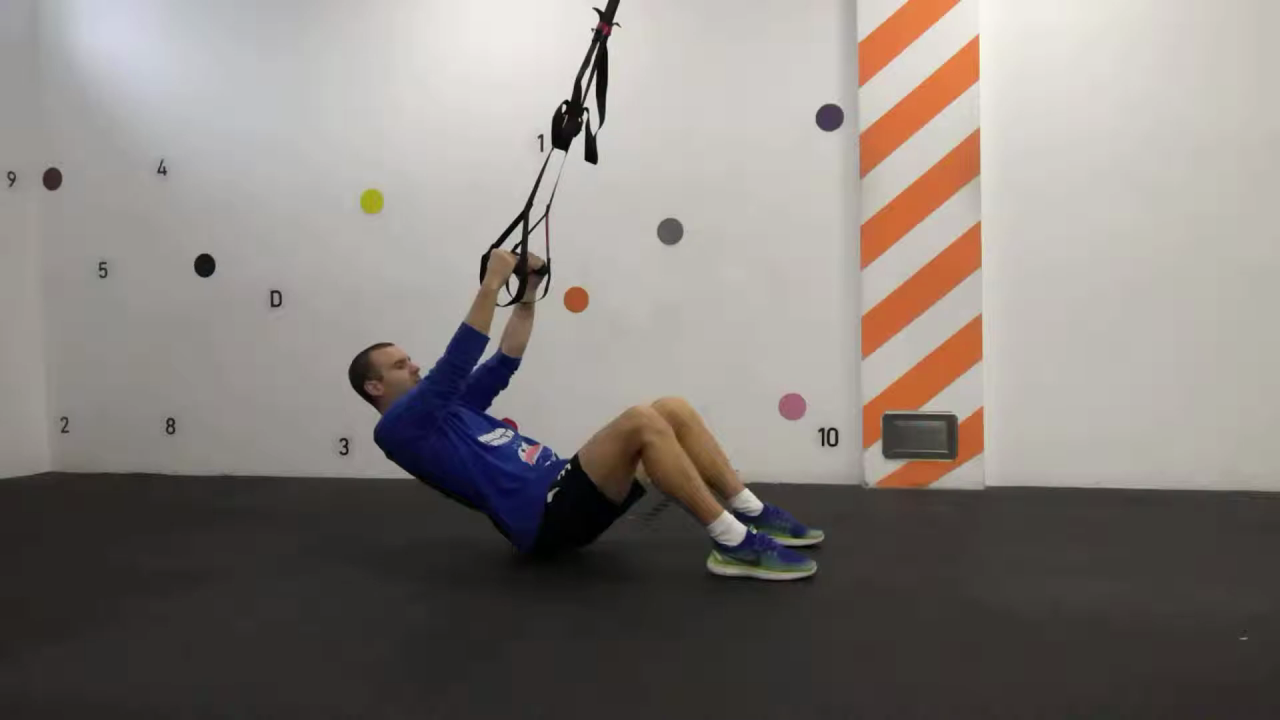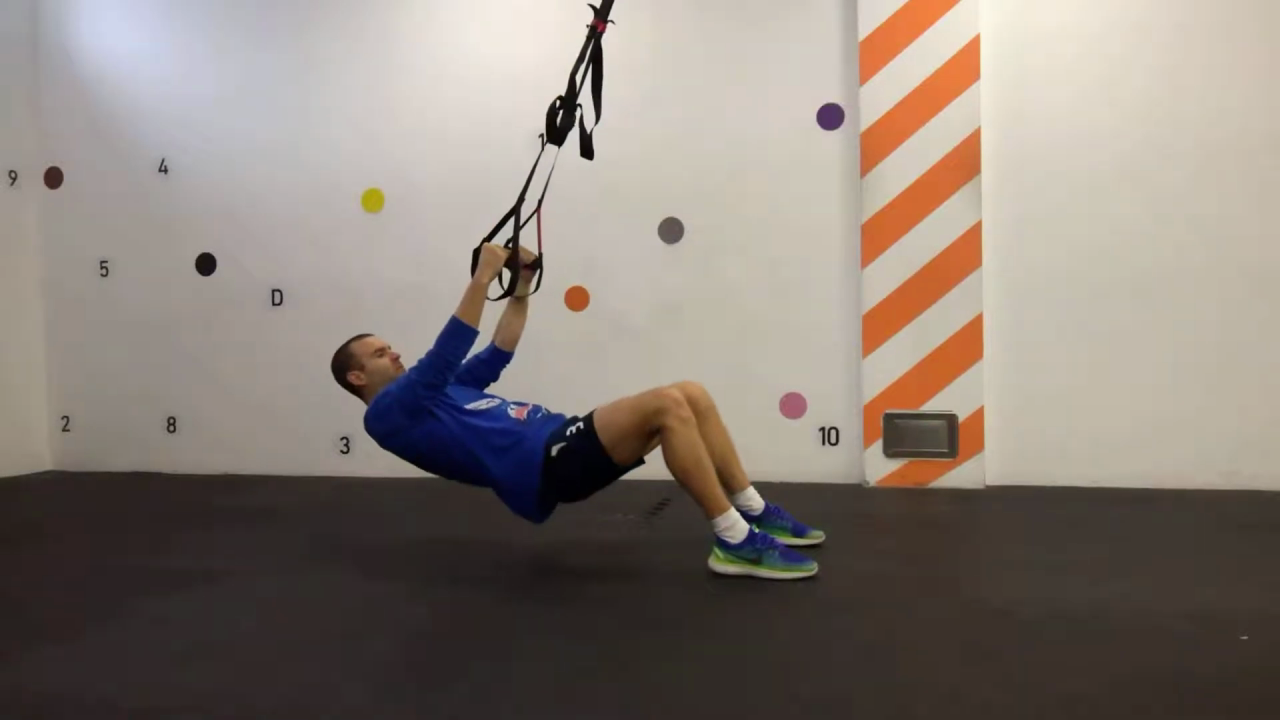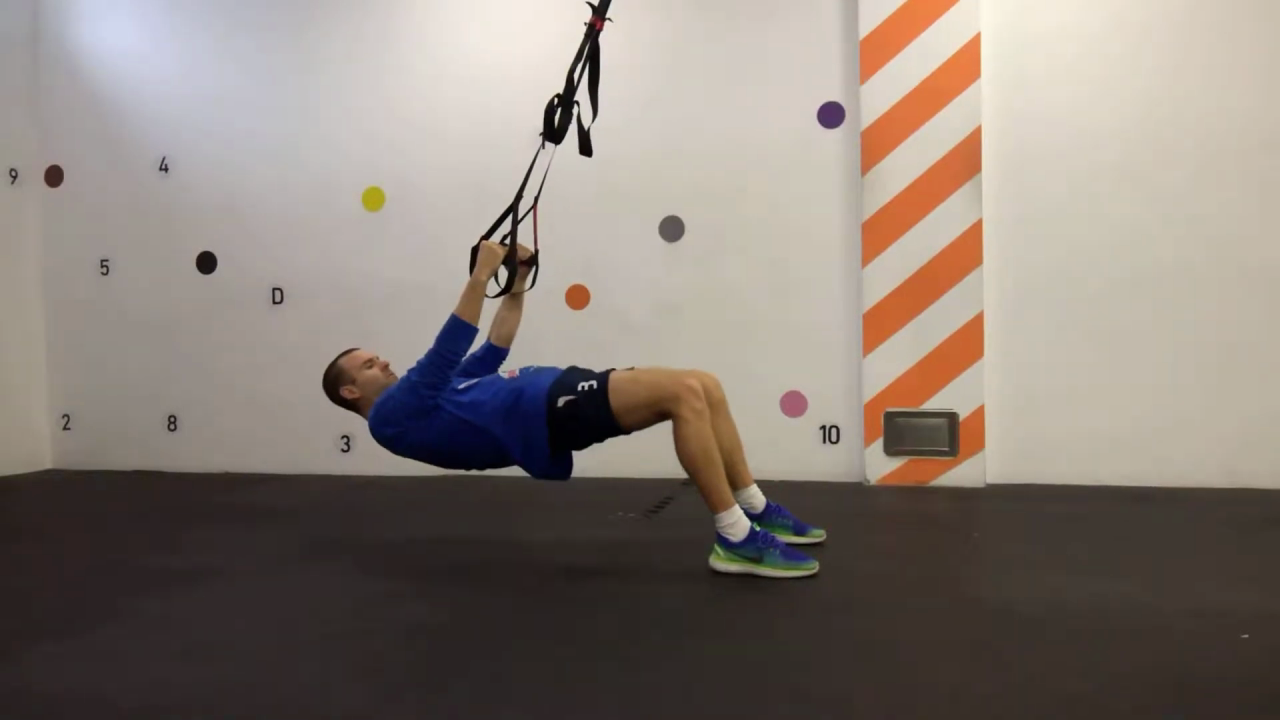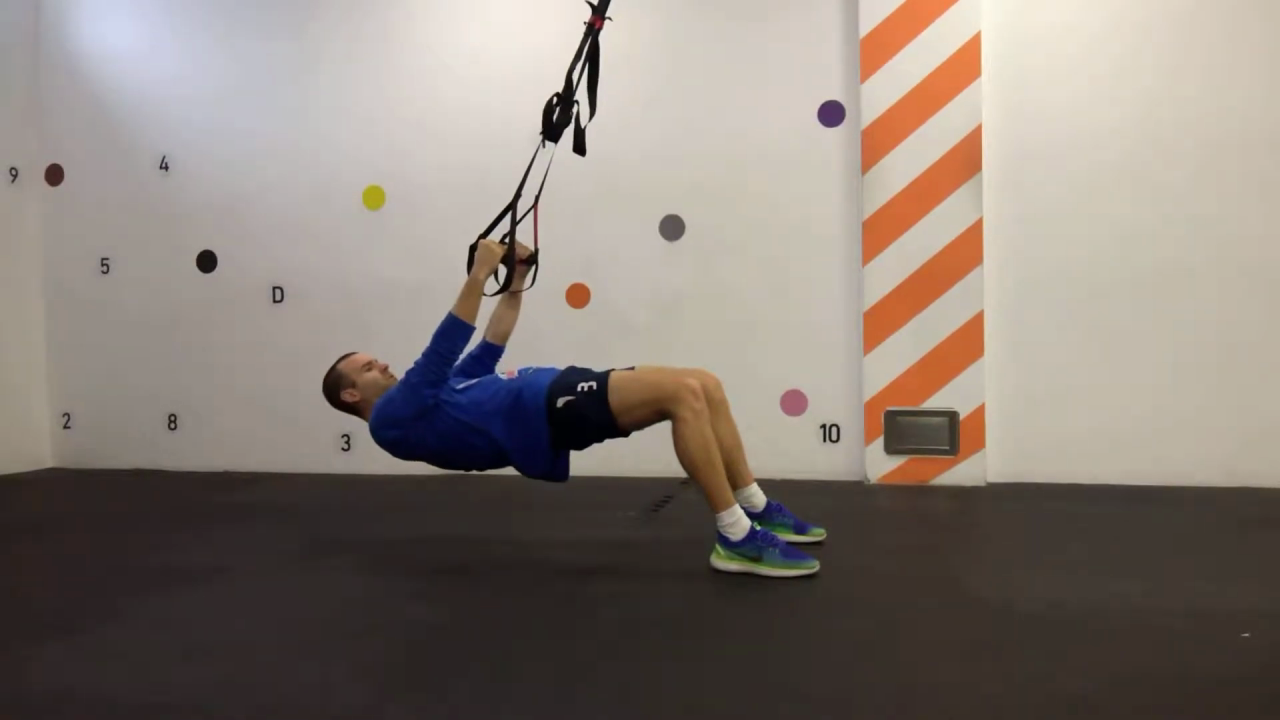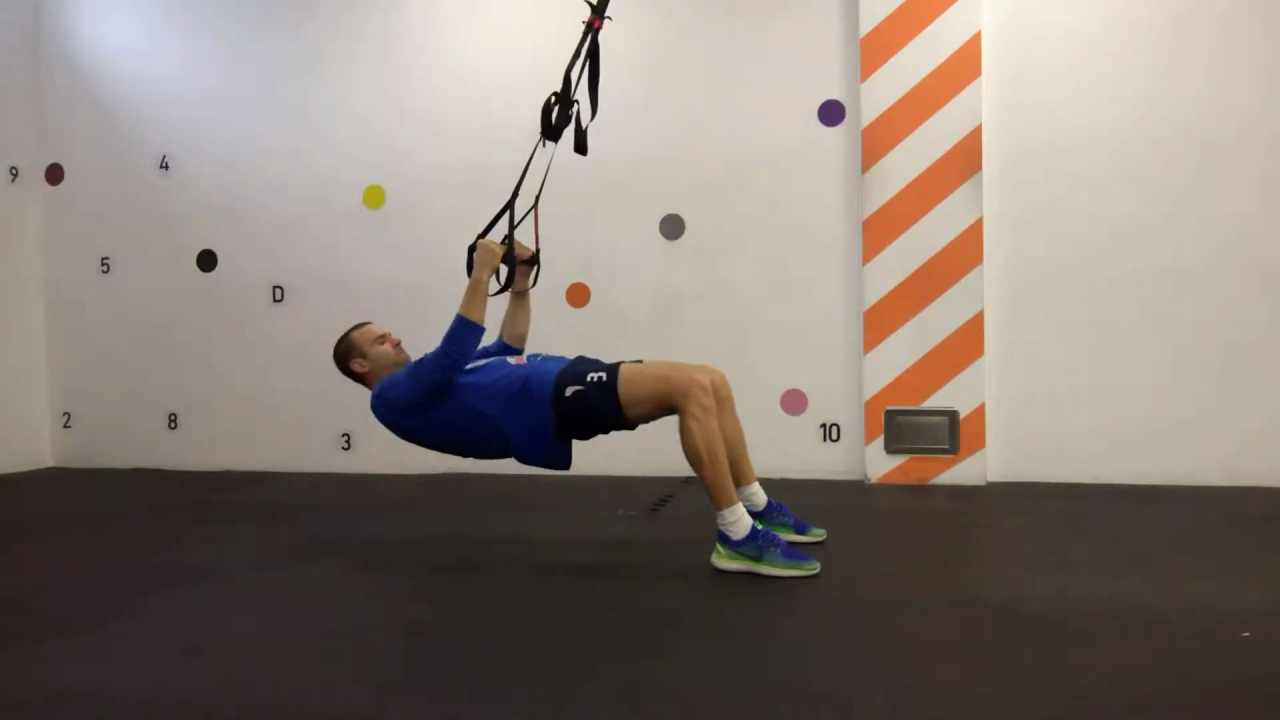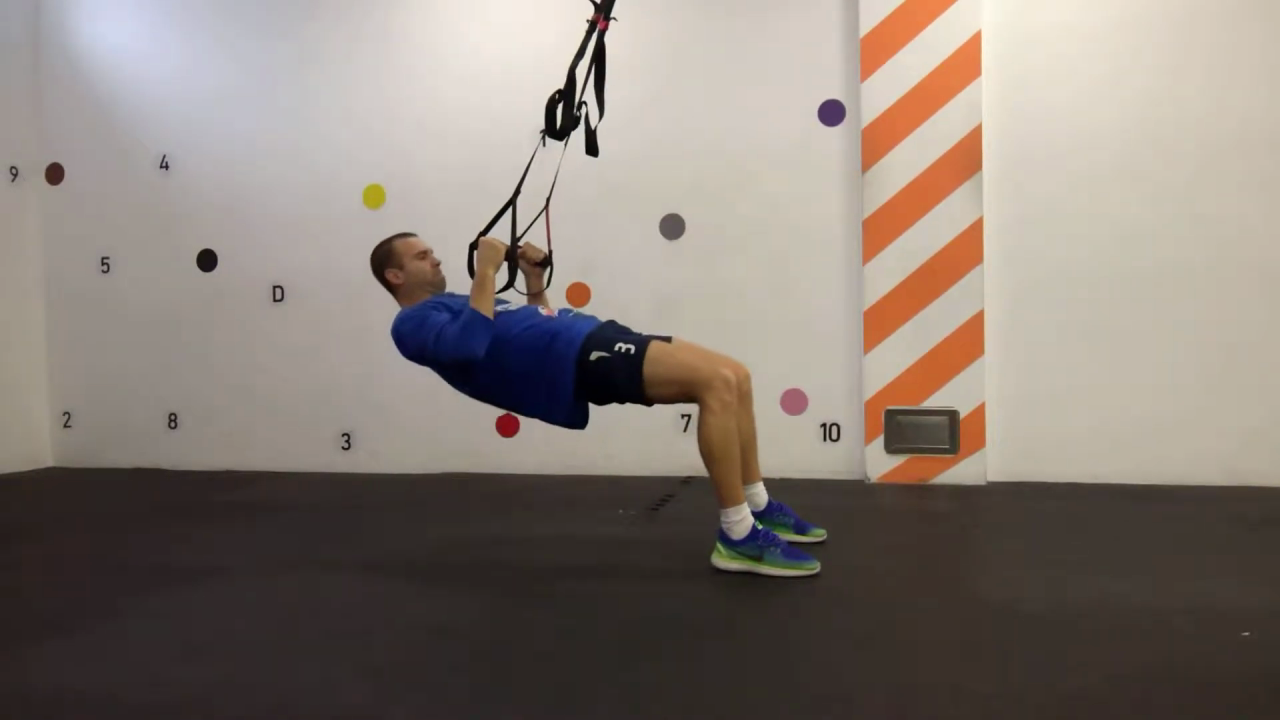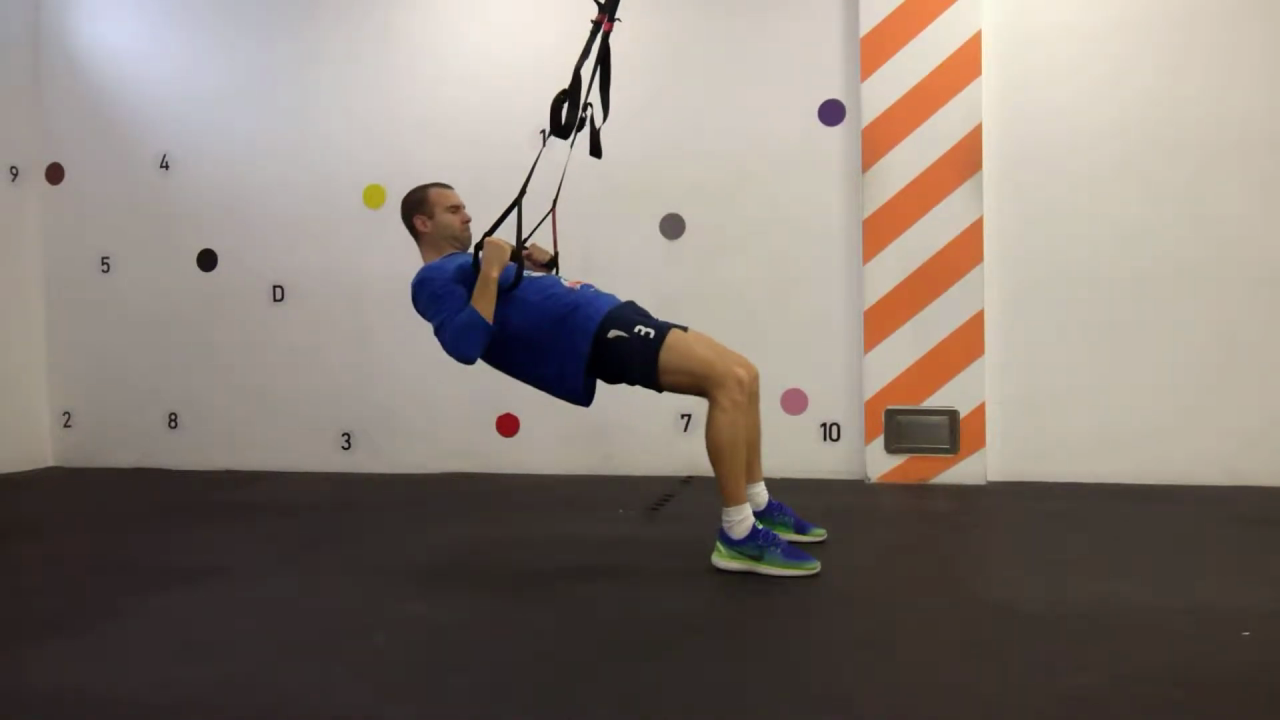
dt=0.5s
person 1, frame 1
left shoulder: (446, 409)
right shoulder: (400, 429)
left elbow: (502, 365)
right elbow: (453, 366)
left wrist: (527, 293)
right wrist: (490, 286)
left hip: (564, 491)
right hip: (548, 515)
left knee: (672, 411)
right knee: (643, 421)
left ankle: (756, 516)
right ankle: (734, 543)
person 1, frame 2
left shoulder: (431, 395)
right shoulder: (388, 416)
left elbow: (496, 356)
right elbow: (443, 357)
left wrist: (521, 289)
right wrist: (480, 280)
left hip: (556, 444)
right hip: (543, 466)
left knee: (691, 395)
right knee: (667, 404)
left ankle: (756, 513)
right ankle: (735, 541)
person 1, frame 3
left shoulder: (425, 397)
right shoulder: (392, 419)
left elbow: (491, 353)
right elbow: (442, 356)
left wrist: (516, 284)
right wrist: (480, 277)
left hip: (556, 396)
right hip: (547, 412)
left knee: (703, 387)
right knee: (686, 393)
left ankle: (757, 510)
right ankle: (736, 539)
person 1, frame 4
left shoulder: (427, 398)
right shoulder: (393, 421)
left elbow: (487, 350)
right elbow: (440, 353)
left wrist: (515, 282)
right wrist: (478, 275)
left hip: (556, 395)
right hip: (546, 414)
left knee: (704, 386)
right knee: (684, 393)
left ankle: (757, 511)
right ankle: (737, 538)
person 1, frame 5
left shoulder: (426, 381)
right shoulder: (392, 398)
left elbow: (506, 351)
right elbow: (455, 354)
left wrist: (520, 282)
right wrist: (481, 275)
left hip: (560, 384)
right hip: (552, 399)
left knee: (710, 382)
right knee: (693, 388)
left ankle: (758, 509)
right ankle: (738, 537)
person 1, frame 6
left shoulder: (444, 307)
right shoulder: (413, 325)
right elbow: (469, 347)
left wrist: (534, 282)
right wrist: (485, 272)
left hip: (589, 339)
right hip: (575, 358)
left knee: (734, 377)
right knee: (718, 383)
left ankle: (758, 508)
right ankle: (738, 536)
person 1, frame 7
left shoulder: (462, 266)
right shoulder: (434, 280)
right elbow: (464, 345)
left wrist: (538, 272)
right wrist: (490, 271)
left hip: (604, 319)
right hip: (589, 334)
left knee: (741, 377)
right knee: (729, 381)
left ankle: (758, 507)
right ankle: (738, 536)
